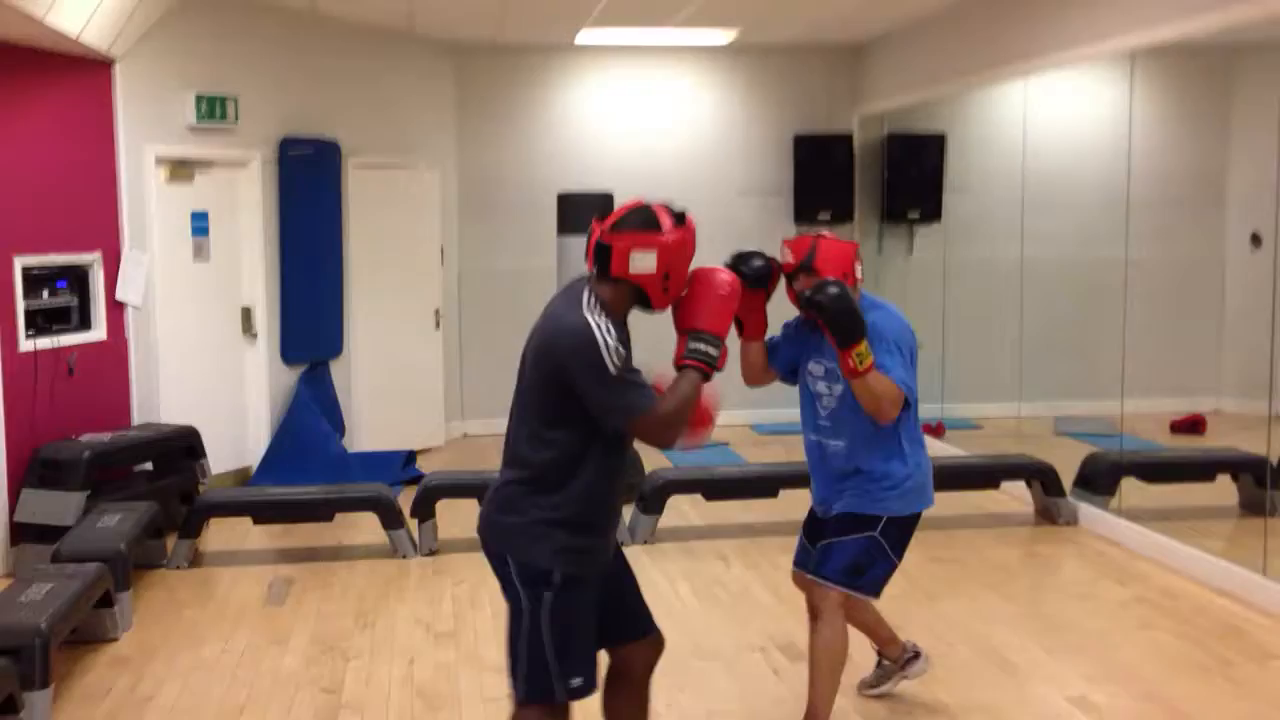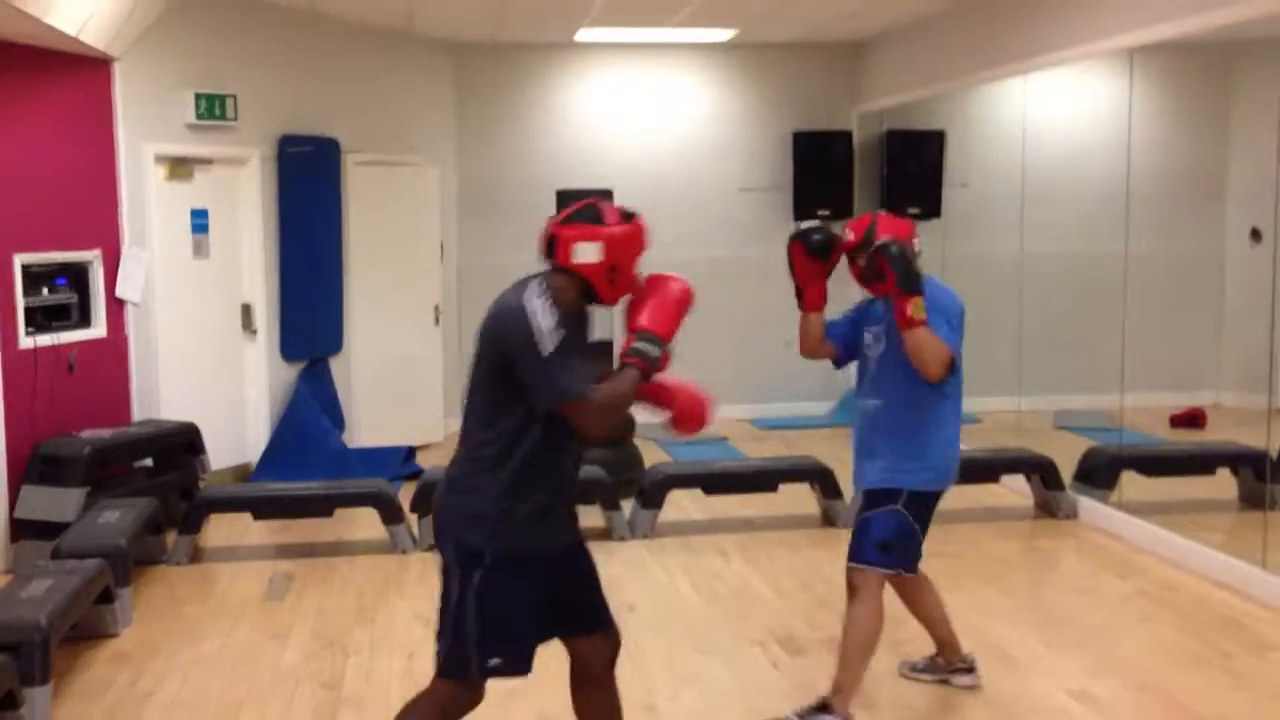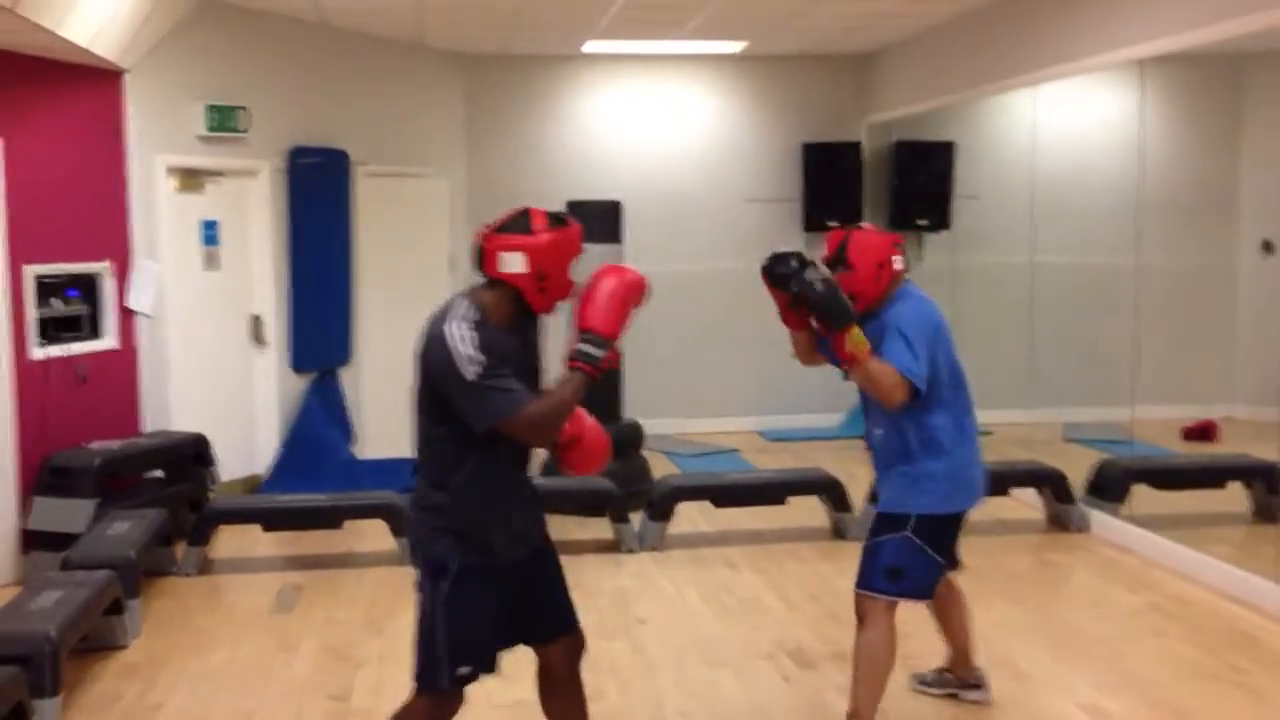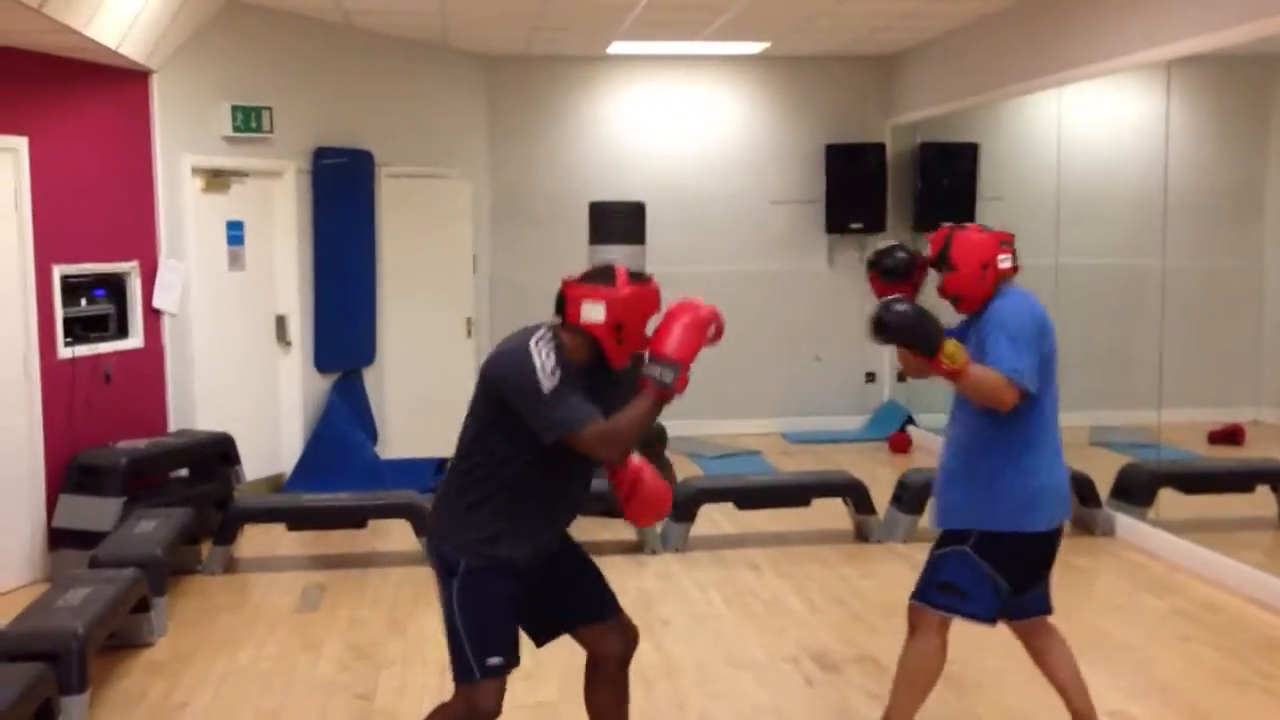
dt=0.5s
person 1, frame 1
left shoulder: (596, 305)
right shoulder: (582, 331)
right elbow: (660, 430)
left wrist: (658, 391)
right wrist: (701, 346)
left hip: (581, 533)
right hip: (541, 543)
left knee: (637, 651)
person 1, frame 2
left shoulder: (562, 306)
right shoulder: (526, 315)
right elbow: (593, 417)
left wrist: (653, 387)
right wrist: (646, 345)
left hip: (542, 521)
right hip: (488, 529)
left knee: (598, 648)
person 1, frame 3
left shoulder: (517, 316)
right shoulder: (456, 336)
right elbow: (534, 426)
left wrist: (563, 418)
right wrist: (594, 346)
left hip: (517, 529)
right hip: (457, 543)
left knee: (563, 652)
person 1, frame 4
left shoulder: (599, 362)
right shoulder: (526, 361)
left elbow: (603, 438)
right elbow: (605, 441)
left wrist: (627, 468)
right wrist: (665, 371)
left hip: (538, 540)
right hip: (478, 546)
left knee: (615, 643)
person 2, frame 1
left shoulder: (884, 326)
right shoulder: (808, 327)
left elbow: (885, 409)
right elbow: (756, 374)
left wrist: (850, 342)
right wrist: (750, 314)
left hip: (885, 490)
right hip: (838, 487)
left knee: (827, 598)
right knee: (810, 580)
right ankle: (898, 654)
person 2, frame 2
left shoulder: (937, 301)
right shoulder: (871, 309)
left elbow: (934, 365)
right elbow: (814, 348)
left wrist: (907, 299)
right wrist: (810, 286)
left hip: (913, 466)
right hip: (884, 462)
left knee: (864, 577)
right knee: (897, 568)
right ankle: (955, 659)
person 2, frame 3
left shoulder: (908, 315)
right shoulder: (877, 310)
left elbow: (892, 394)
right elbow: (810, 354)
left wrist: (843, 327)
right wrist: (793, 308)
left hip: (929, 478)
right hip: (933, 473)
left knee: (874, 603)
right knee: (933, 577)
right ankle: (964, 672)
person 2, frame 4
left shoulder: (1012, 313)
right shoulder: (989, 315)
left elbow: (1003, 394)
right elbow: (917, 367)
left wrist: (940, 349)
right wrist: (901, 303)
left hip: (1000, 503)
right hip: (1030, 499)
left knee: (928, 616)
right knee: (1029, 620)
